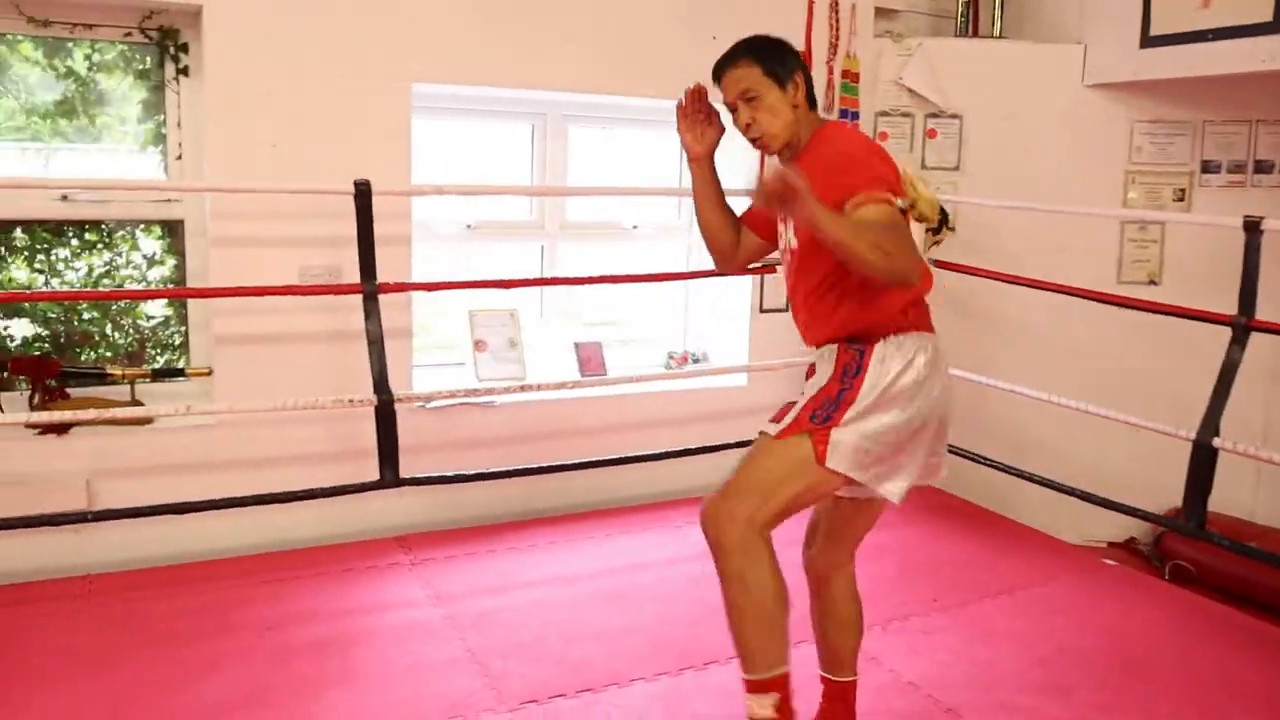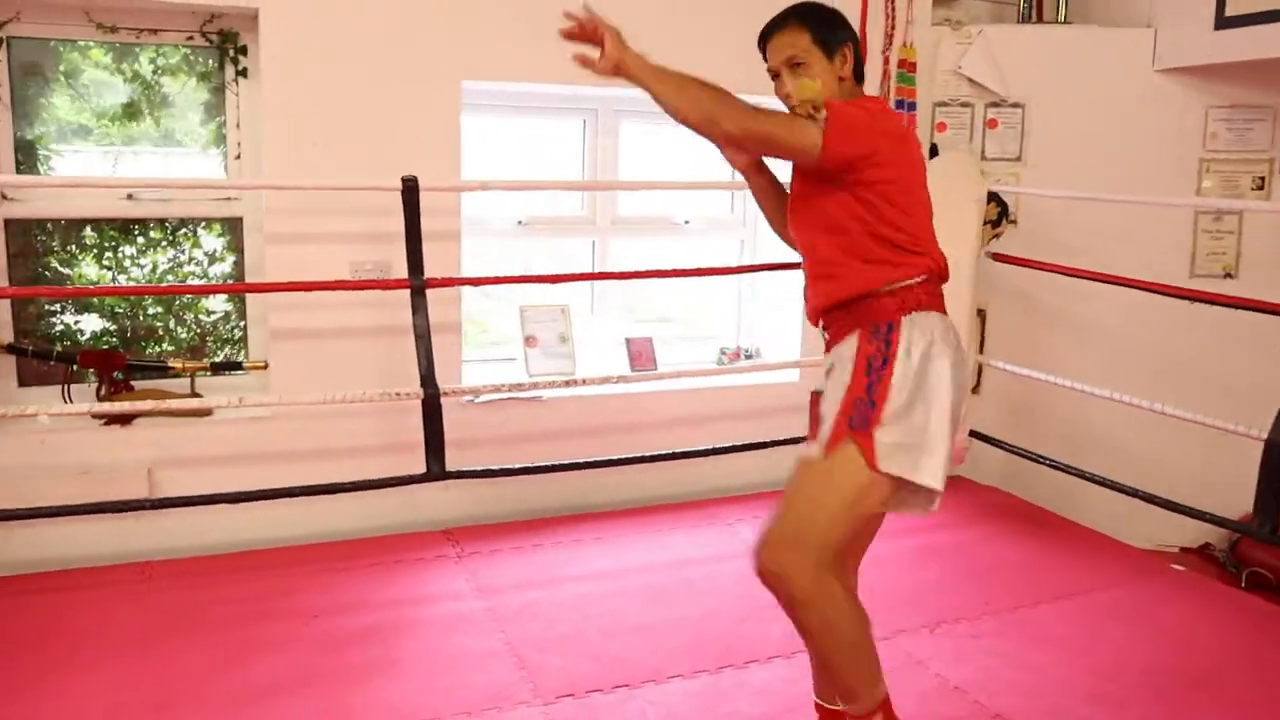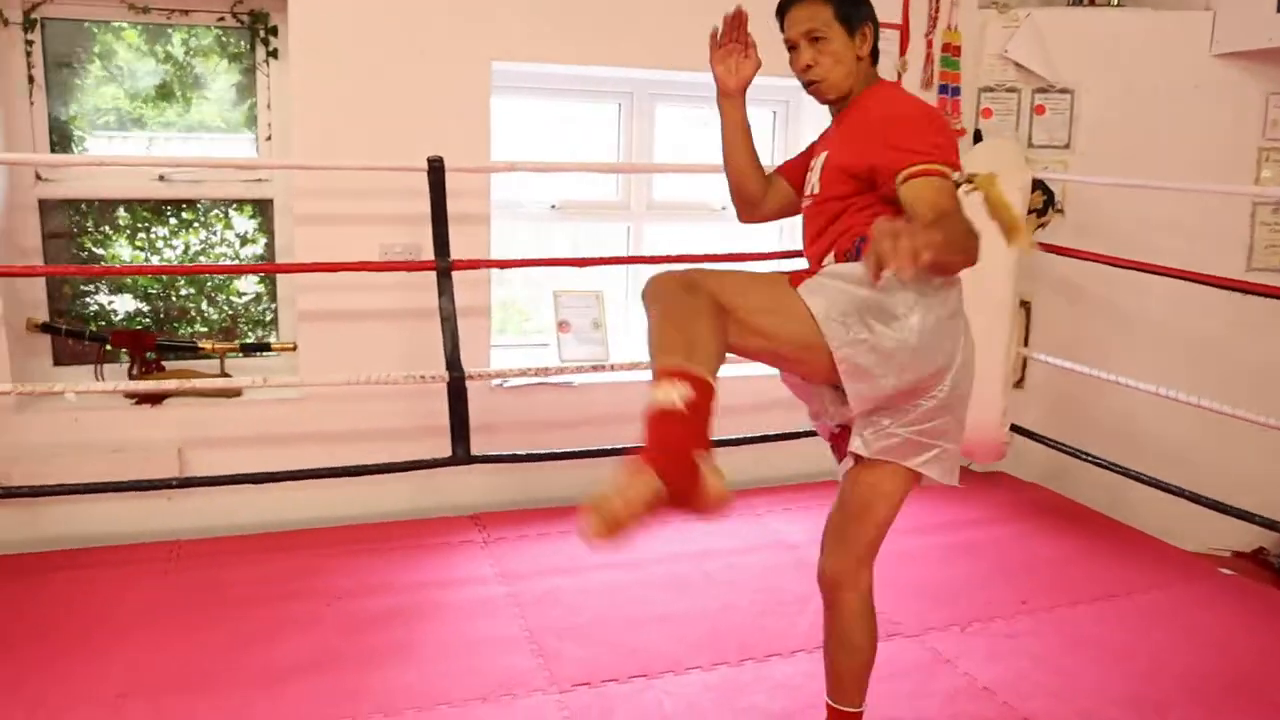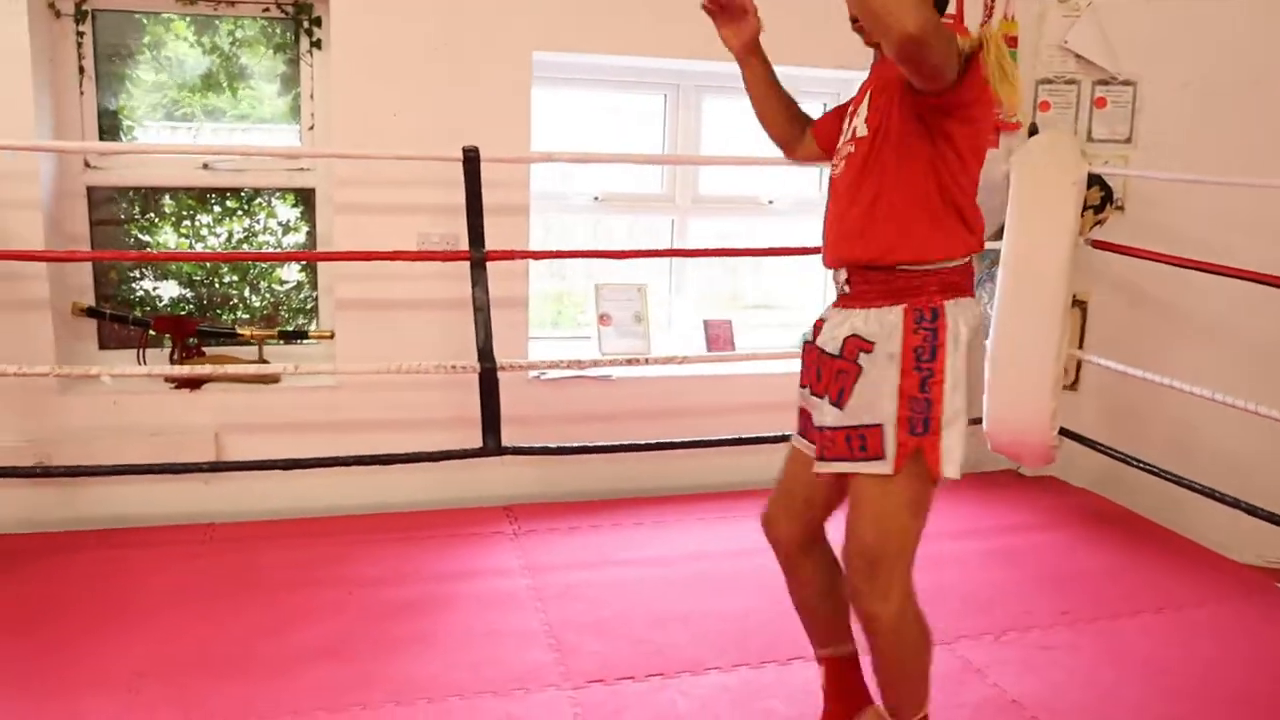
dt=0.3s
person 1, frame 1
left shoulder: (847, 155)
right shoulder: (788, 181)
left elbow: (897, 264)
right elbow: (730, 254)
left wrist: (817, 216)
right wrist: (700, 157)
left hip: (881, 371)
right hip: (860, 373)
left knee: (731, 517)
right knee: (827, 554)
person 1, frame 2
left shoulder: (866, 125)
right shoulder: (841, 149)
left elbow: (739, 123)
right elbow: (804, 233)
left wrist: (633, 65)
right wrist: (750, 168)
left hip: (895, 353)
right hip: (876, 358)
left knee: (793, 561)
right knee: (821, 565)
person 1, frame 3
left shoulder: (900, 120)
right shoulder: (837, 140)
left elbow: (957, 238)
right elbow: (754, 203)
left wrist: (903, 240)
right wrist: (733, 99)
left hip: (889, 310)
right hip: (921, 359)
left knee: (676, 293)
right knee: (844, 565)
left ankle: (672, 459)
person 1, frame 4
right shoulder: (885, 86)
right elbow: (799, 141)
left hip: (909, 336)
right hip: (863, 327)
left knee: (878, 581)
right knee: (786, 523)
